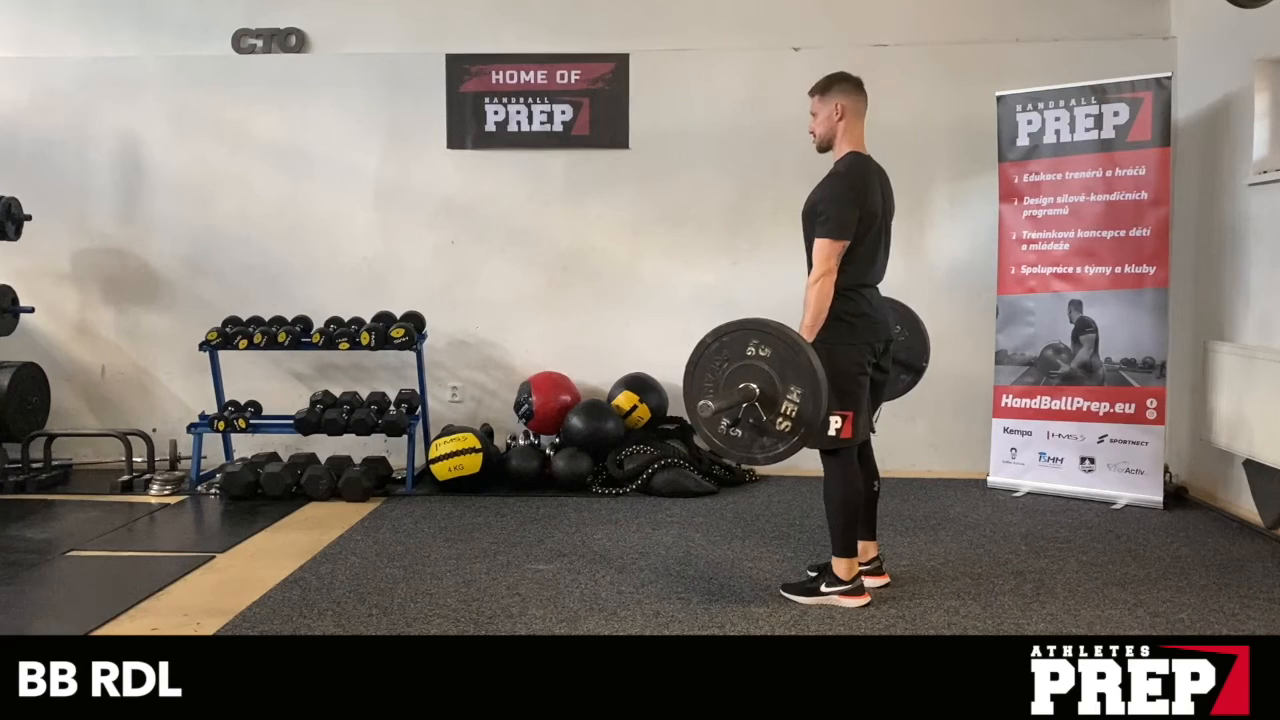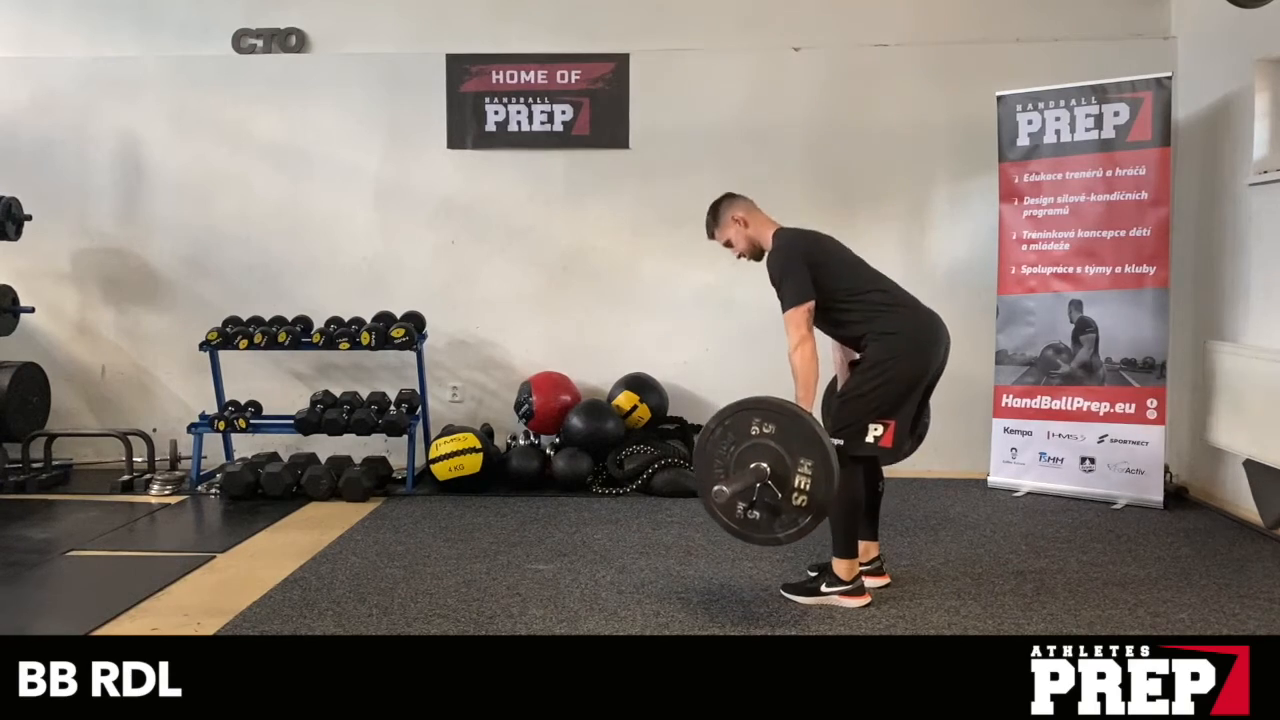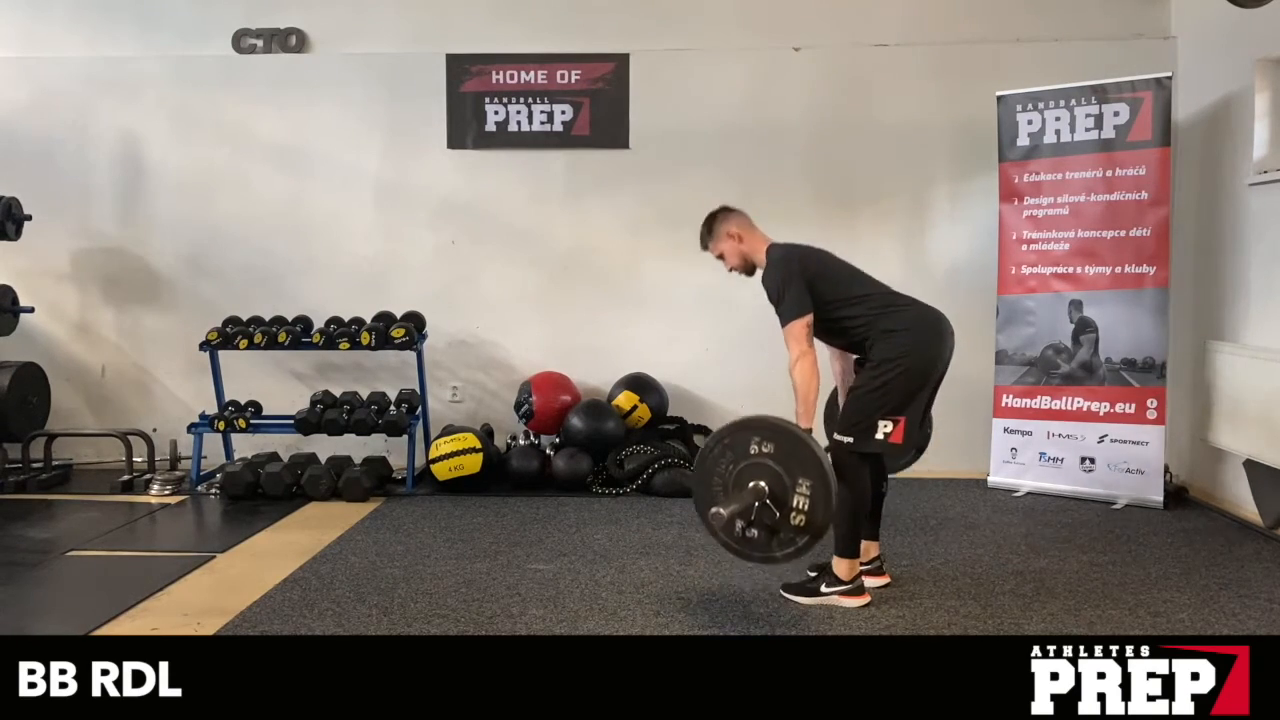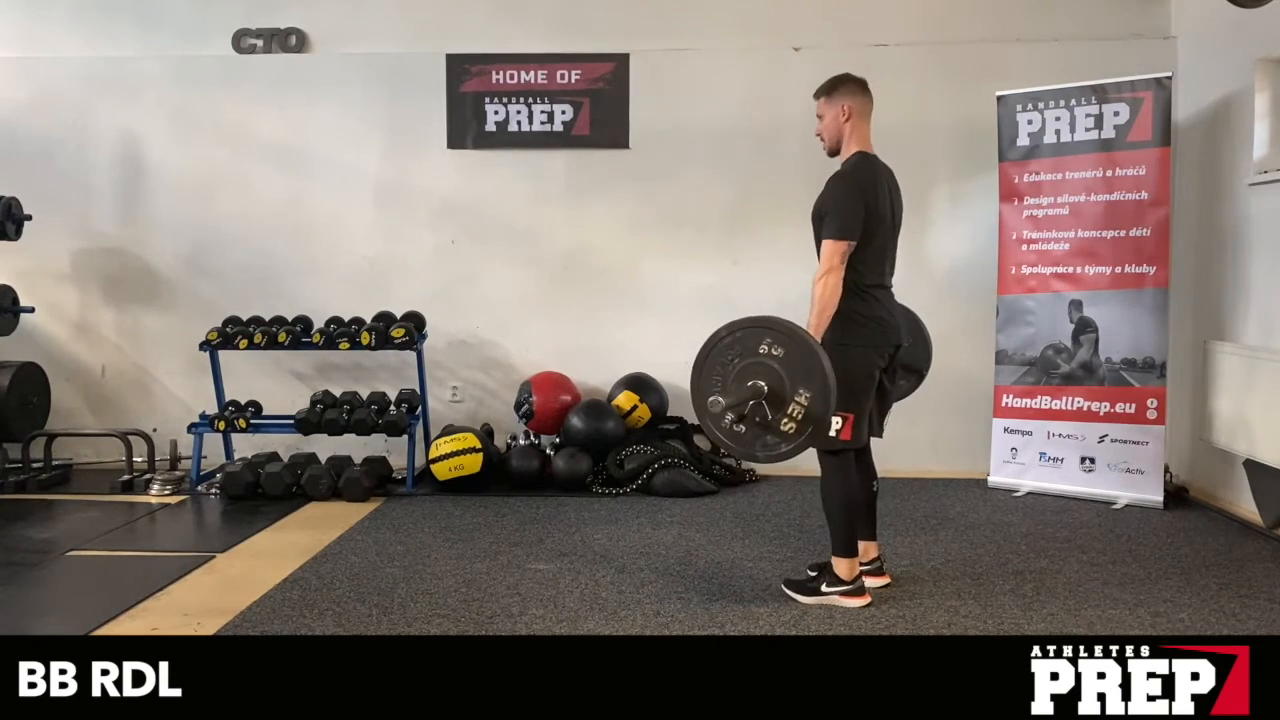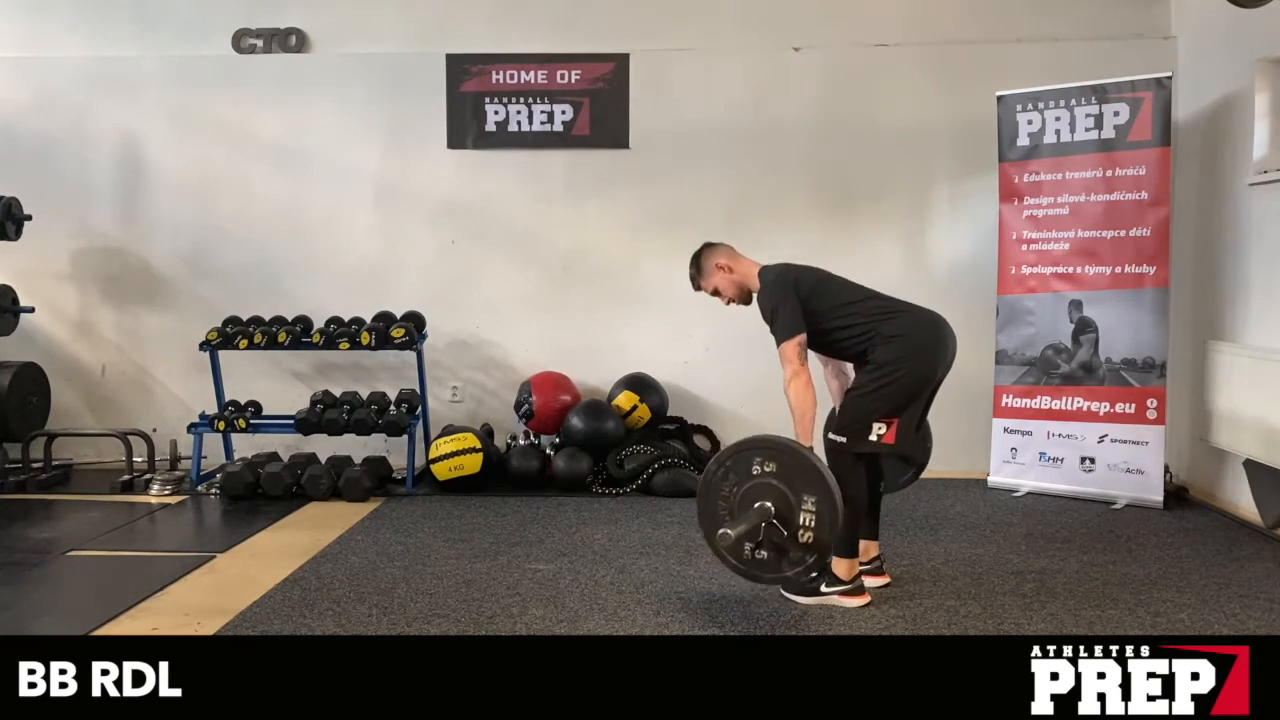
dt=1s
person 1, frame 1
left shoulder: (842, 181)
right shoulder: (874, 177)
left elbow: (825, 272)
left wrist: (800, 346)
left hip: (843, 333)
right hip: (870, 325)
left knee: (837, 451)
right knee: (854, 445)
left ankle: (844, 578)
right ankle: (867, 558)
person 1, frame 2
left shoulder: (784, 254)
right shoulder: (801, 245)
left elbow: (801, 339)
right elbow: (842, 326)
right wrist: (849, 392)
left hip: (903, 342)
right hip: (926, 335)
left knee: (842, 446)
right knee: (859, 444)
left ankle: (844, 579)
right ankle: (868, 559)
person 1, frame 3
left shoulder: (779, 268)
right shoulder: (798, 260)
left elbow: (802, 355)
right elbow: (840, 336)
left wrist: (803, 432)
right wrist: (850, 401)
left hip: (909, 343)
right hip: (922, 335)
left knee: (849, 448)
right knee: (860, 450)
left ankle: (845, 576)
right ankle: (867, 560)
person 1, frame 4
left shoulder: (848, 181)
right shoulder: (883, 178)
left elbow: (832, 271)
left wrist: (808, 344)
left hip: (854, 334)
right hip: (880, 326)
left knee: (835, 449)
right knee: (852, 447)
left ankle: (844, 578)
right ankle: (867, 559)
person 1, frame 5
left shoulder: (774, 289)
right shoulder: (788, 282)
left elbow: (796, 375)
right elbow: (833, 361)
left wrist: (804, 452)
right wrist: (848, 417)
left hip: (911, 345)
right hip: (931, 338)
left knee: (845, 446)
right knee: (859, 443)
left ankle: (844, 578)
right ankle: (868, 558)
